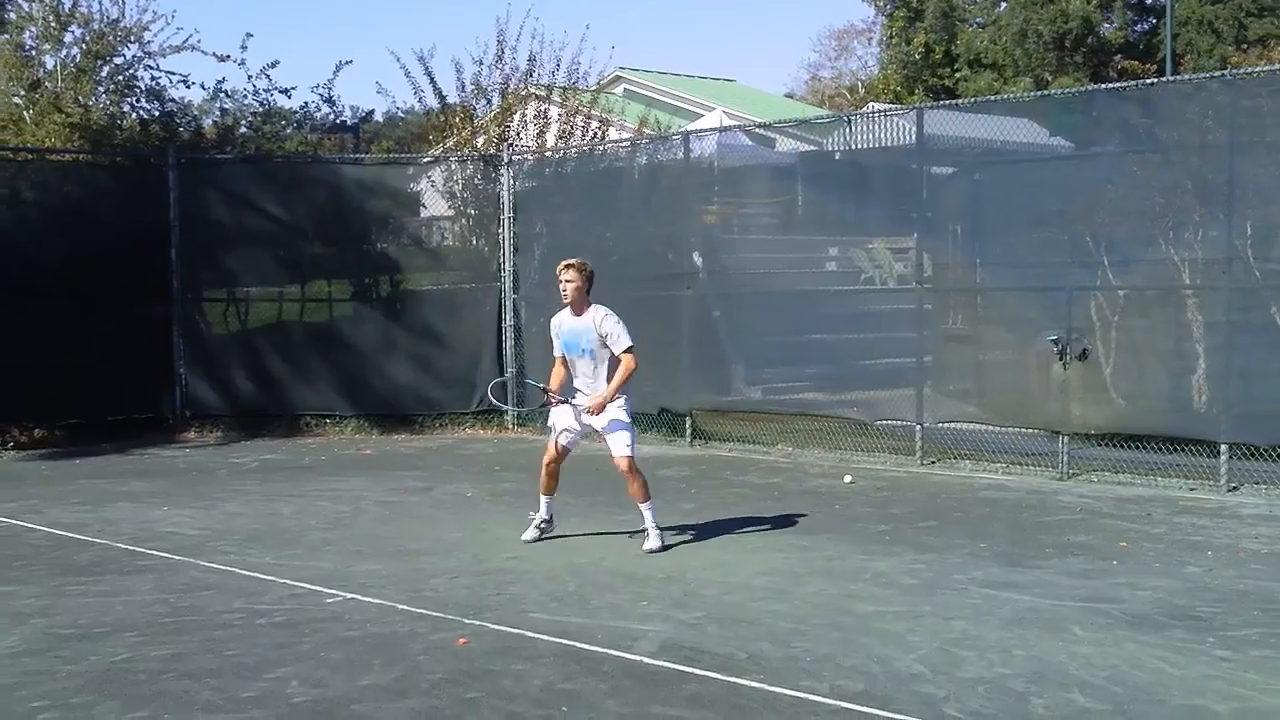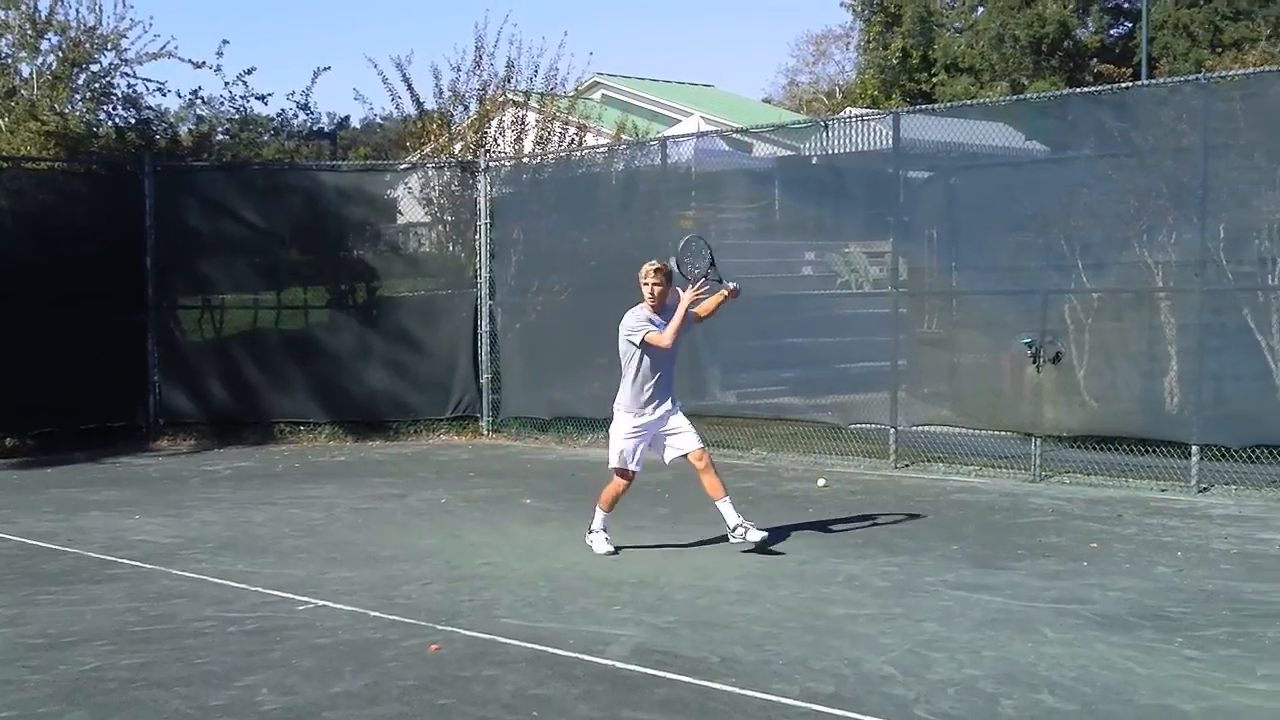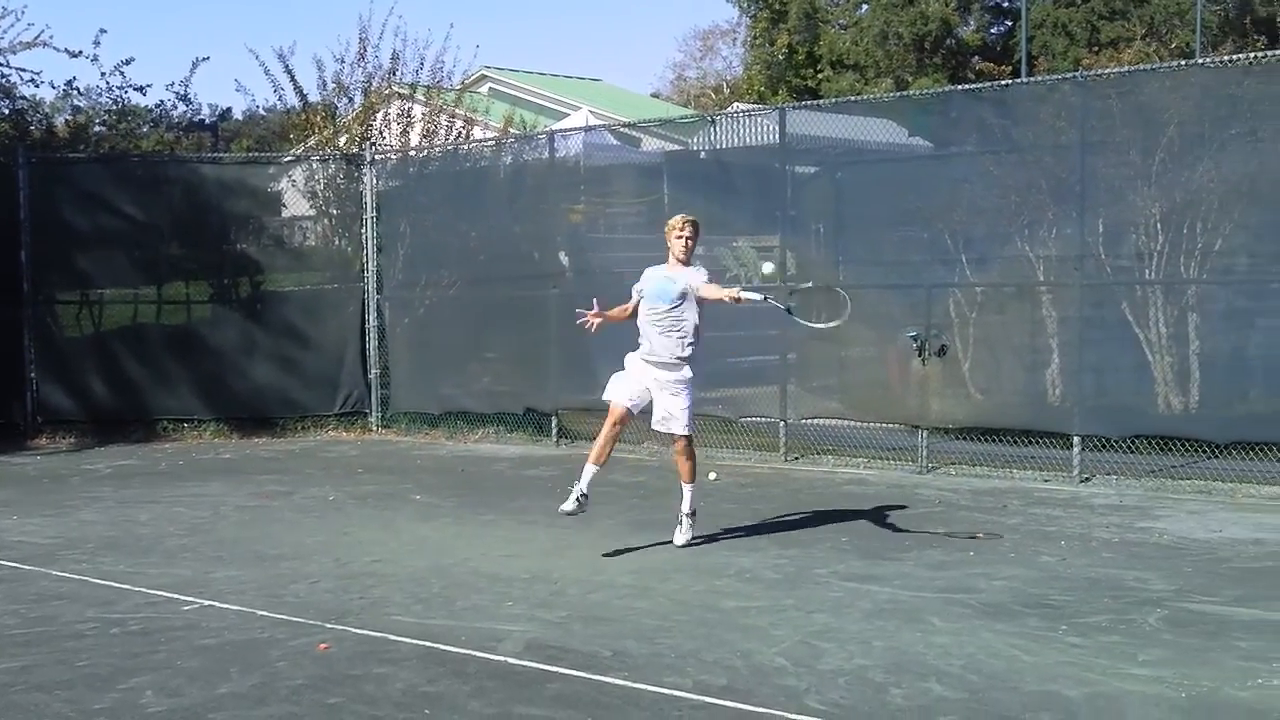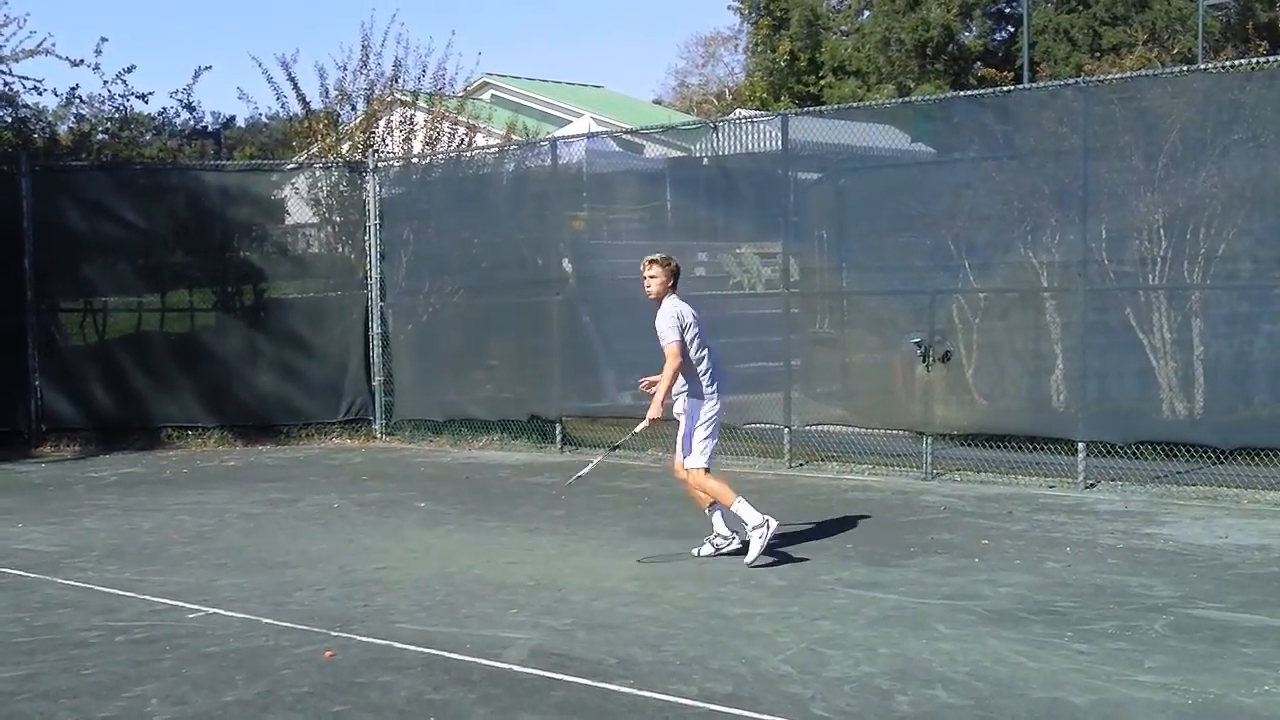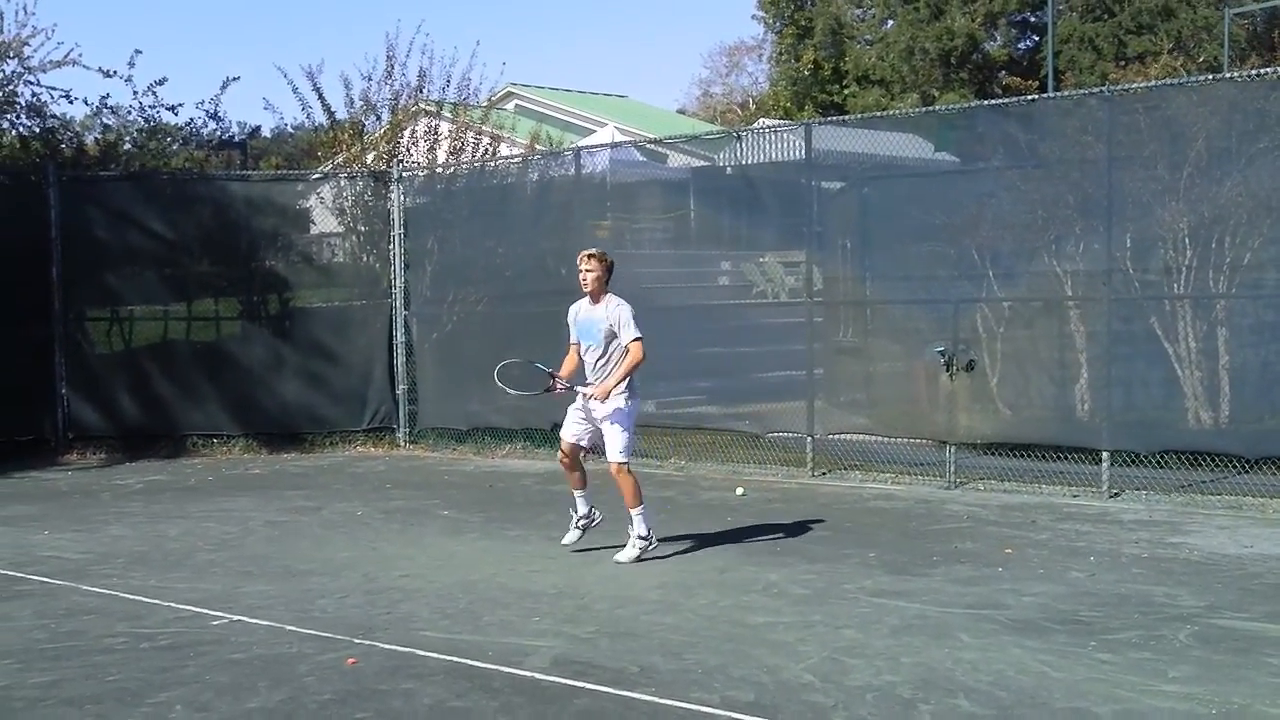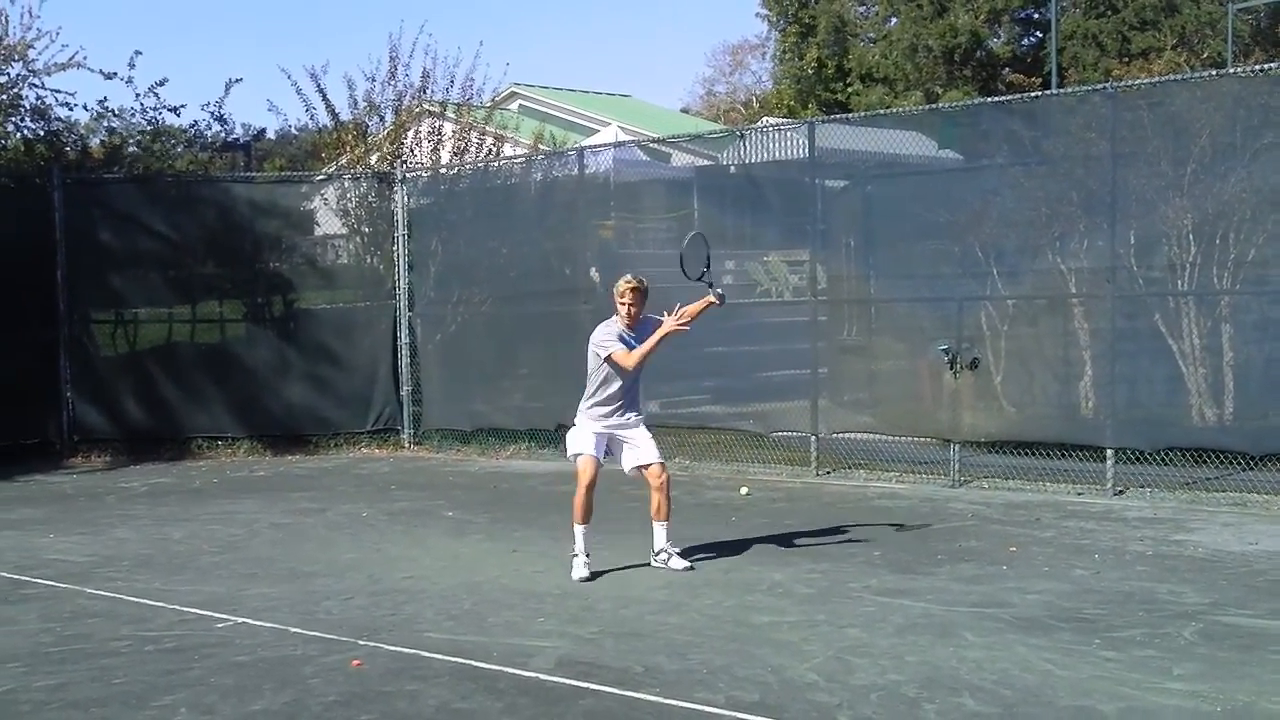
dt=0.7s
person 1, frame 1
left shoulder: (605, 319)
right shoulder: (558, 322)
left elbow: (629, 362)
right elbow: (561, 365)
left wrist: (605, 397)
right wrist: (552, 390)
left hip: (611, 403)
right hip: (578, 401)
left knee: (626, 464)
right knee: (549, 461)
left ankle: (651, 526)
right ankle: (544, 518)
person 1, frame 2
left shoulder: (673, 313)
right shoulder: (633, 319)
left elbow: (702, 313)
right elbow: (666, 342)
left wrist: (727, 293)
right wrist: (684, 306)
left hip: (667, 410)
right hip: (633, 414)
left knee: (703, 462)
right knee: (622, 481)
left ankle: (737, 526)
right ankle: (596, 530)
person 1, frame 3
left shoulder: (697, 275)
right shoulder: (650, 276)
left elbow: (707, 290)
right elbow: (629, 311)
left wrist: (726, 294)
right wrist: (604, 316)
left hip: (676, 372)
right hip: (641, 365)
left knee: (682, 445)
right knee: (614, 421)
left ankle: (686, 513)
right ankle: (581, 491)
person 1, frame 4
left shoulder: (666, 314)
right shoulder: (682, 310)
left elbow: (674, 361)
left wrist: (659, 400)
right wrist: (662, 380)
left hip: (697, 402)
right hip: (701, 399)
left knee: (696, 475)
right knee: (681, 469)
left ankle: (759, 522)
right ankle: (722, 535)
person 1, frame 5
left shoulder: (619, 309)
right shoulder: (576, 311)
left elbow: (637, 352)
left wrist: (610, 385)
right wrist: (560, 377)
left hip: (618, 400)
right hip: (590, 397)
left knee: (618, 467)
right knee: (566, 455)
left ankle: (642, 535)
right ankle: (585, 514)
person 1, frame 6
left shoulder: (647, 325)
right shoulder: (605, 333)
left elbow: (680, 317)
right elbow: (629, 362)
left wrist: (709, 300)
right wrist: (663, 331)
left hip: (629, 419)
right hip: (592, 420)
left knee: (659, 477)
right knee: (587, 478)
left ankle: (661, 550)
right ankle: (580, 553)
